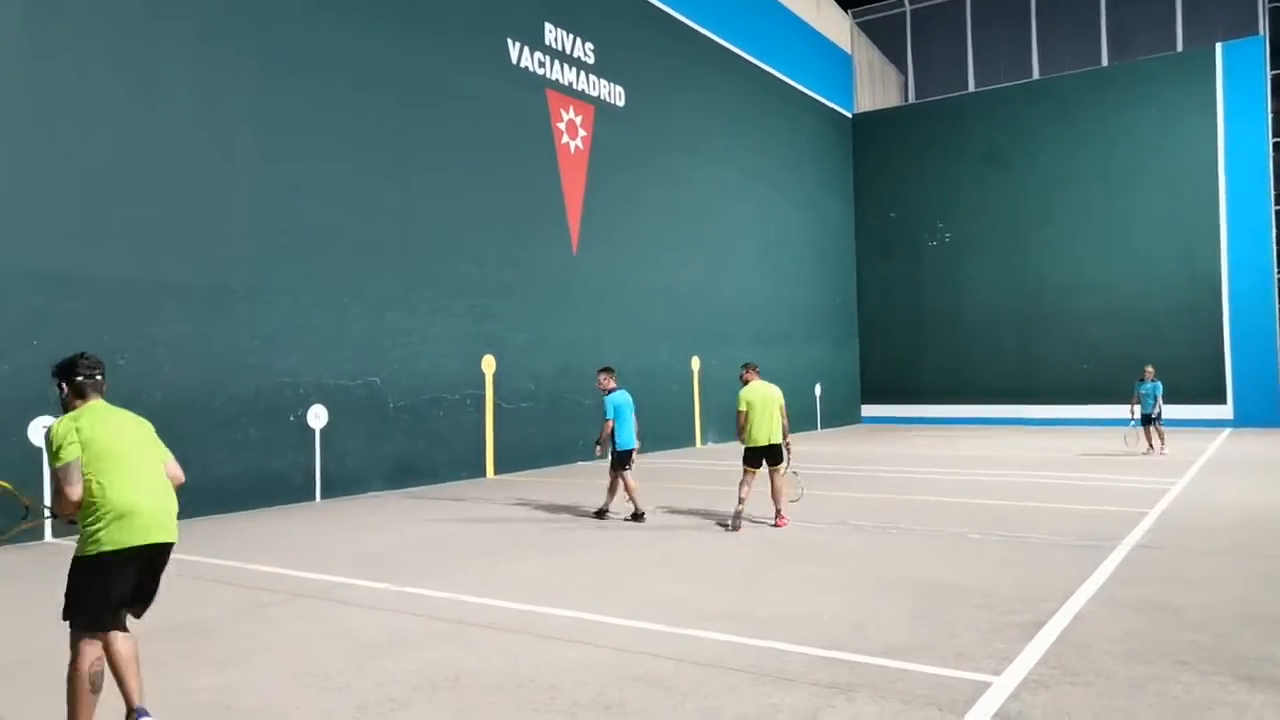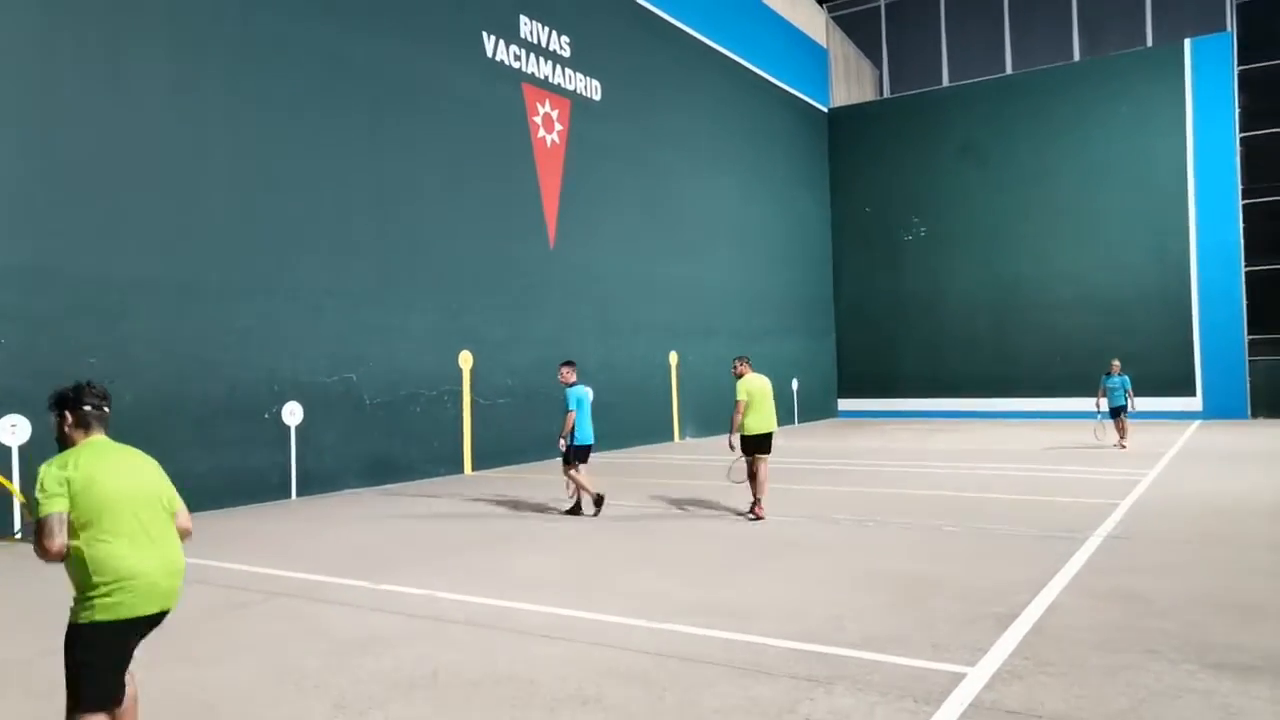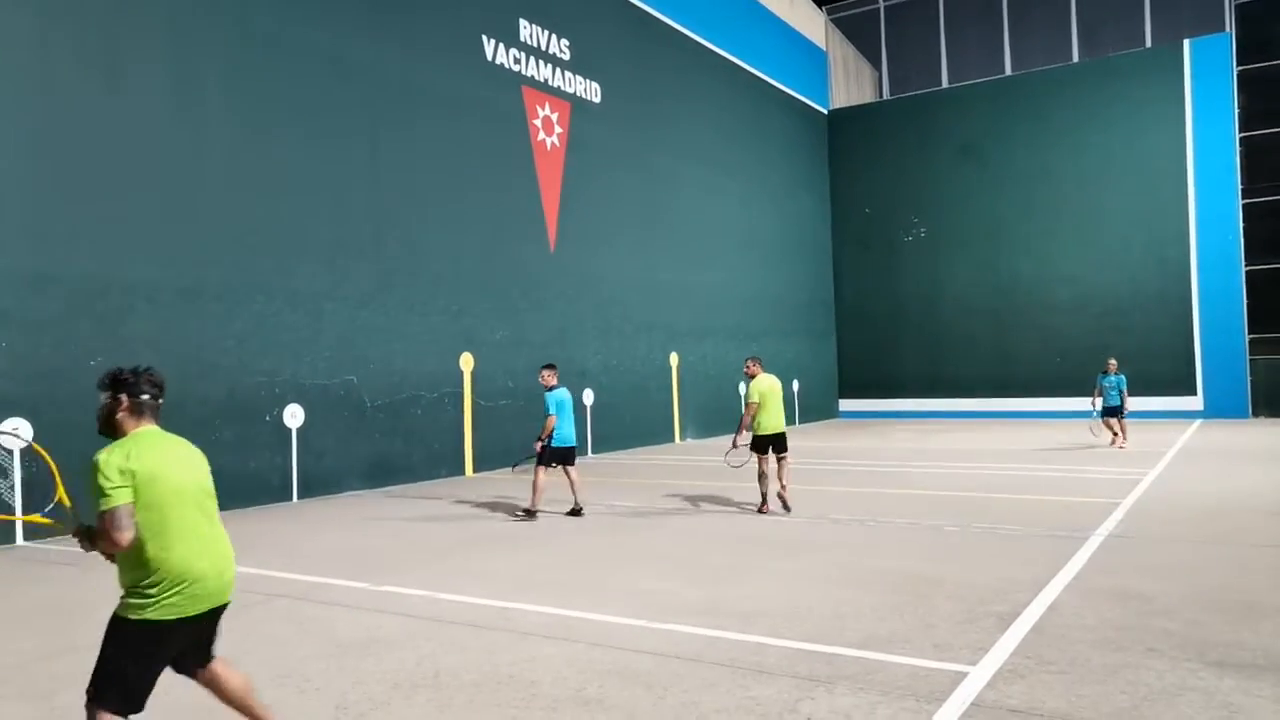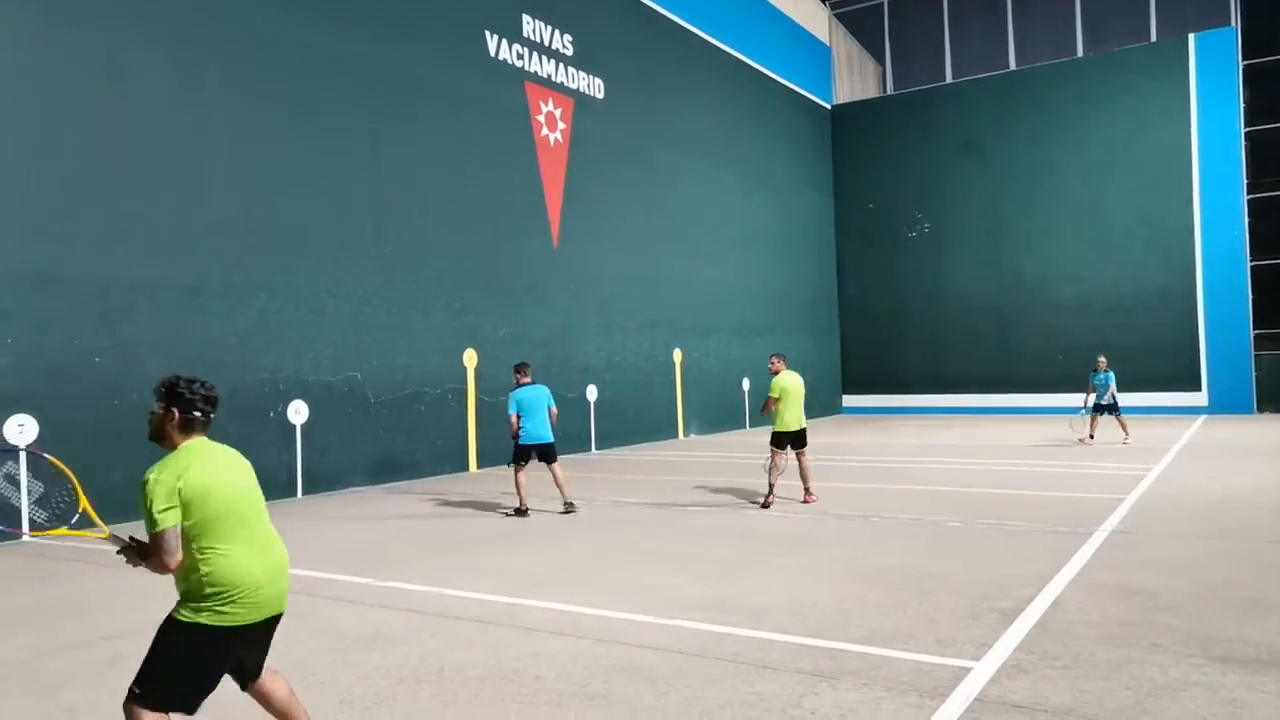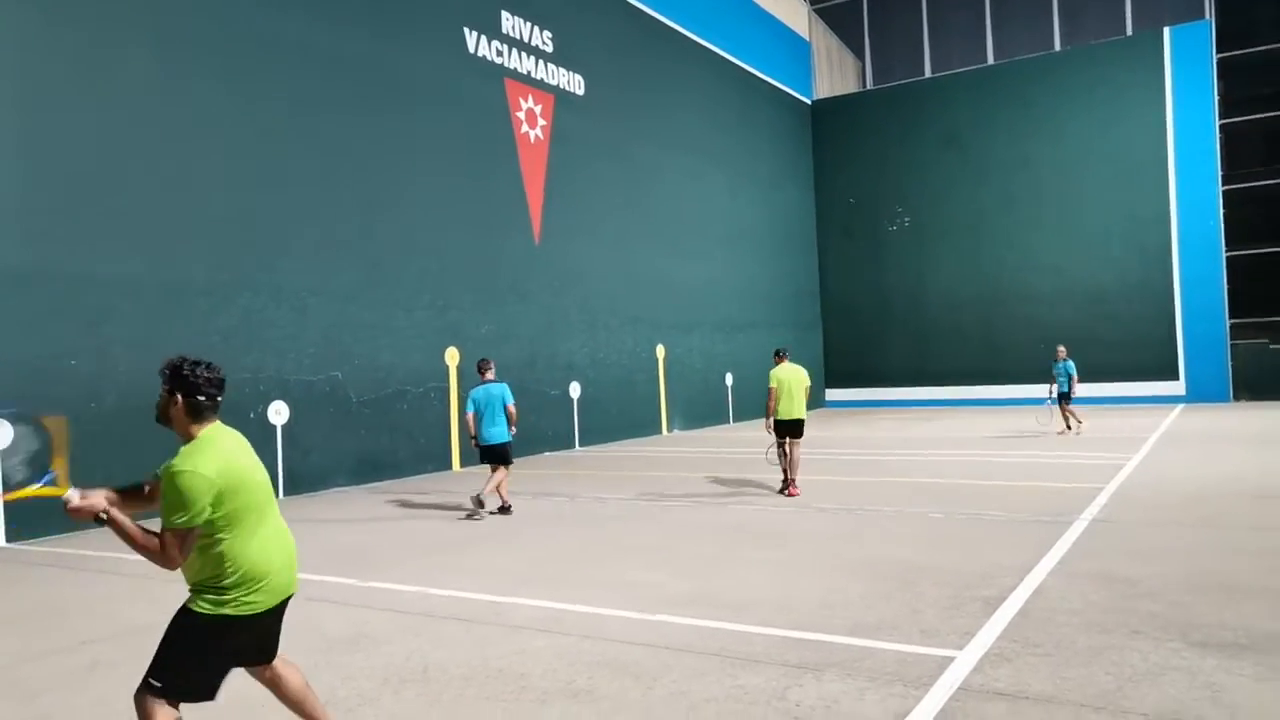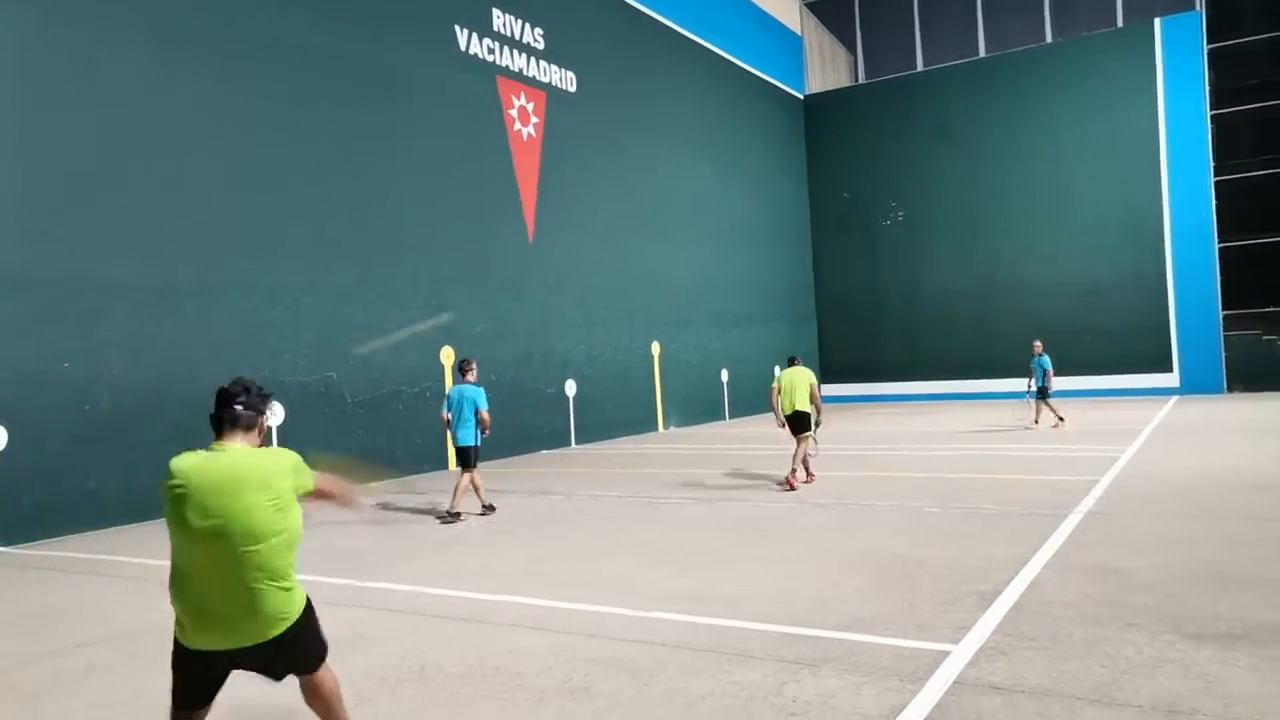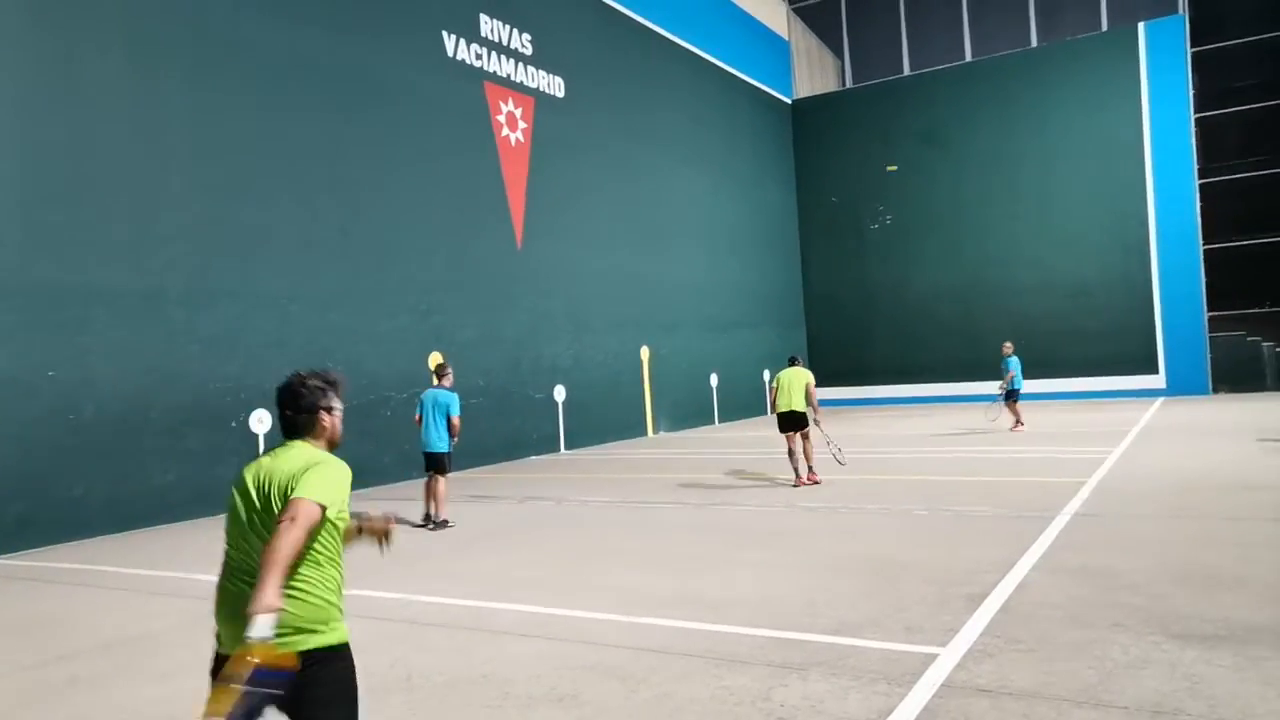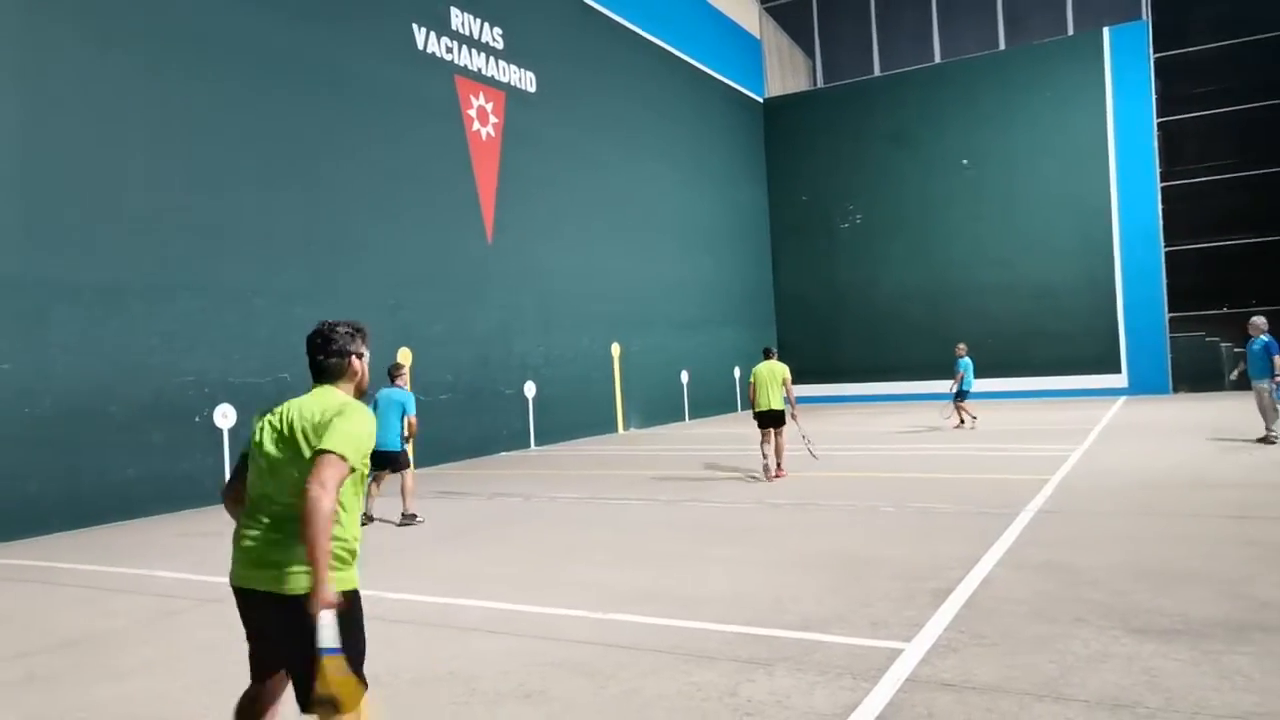
dt=0.3s
person 1, frame 1
left shoulder: (67, 427)
right shoulder: (138, 423)
left elbow: (70, 493)
right elbow: (176, 476)
left wrist: (66, 510)
left hip: (112, 538)
right hip: (160, 534)
left knee: (86, 640)
right knee: (113, 625)
person 1, frame 2
left shoulder: (57, 470)
right shoulder: (145, 461)
left elbow: (52, 545)
right elbow: (184, 526)
left wrist: (54, 547)
left hip: (109, 600)
right hip: (162, 590)
right knee: (111, 675)
person 1, frame 3
left shoulder: (112, 458)
right shoulder: (189, 451)
left elbow: (119, 537)
left wrist: (90, 538)
left hip: (163, 599)
right hip: (214, 584)
right knee: (199, 663)
person 1, frame 4
left shoulder: (164, 475)
right shoulder: (233, 457)
left elbow: (169, 560)
left wrist: (140, 553)
right wrist: (151, 552)
left hip: (221, 607)
right hip: (269, 592)
right knee: (251, 675)
person 1, frame 5
left shoulder: (191, 468)
right shoulder: (224, 437)
left elbow: (170, 556)
right elbow: (158, 492)
left wrist: (107, 515)
right wrist: (108, 499)
left hip: (234, 596)
right hip: (273, 581)
right knee: (264, 662)
person 1, frame 6
left shoulder: (178, 474)
right shoulder: (283, 463)
right elbow: (321, 486)
right wrist: (342, 490)
left hip: (199, 629)
right hip: (277, 615)
right knee: (314, 669)
person 1, frame 7
left shoulder: (253, 471)
right shoulder: (329, 468)
right elbow: (294, 524)
left wrist: (356, 528)
right wrist: (270, 589)
left hip: (240, 639)
right hip: (310, 640)
person 1, frame 8
left shoulder: (274, 416)
right shoulder: (352, 414)
left elbow: (232, 495)
right elbow: (320, 489)
right wrist: (323, 579)
left hip: (257, 578)
right hip: (311, 589)
left knee: (265, 687)
